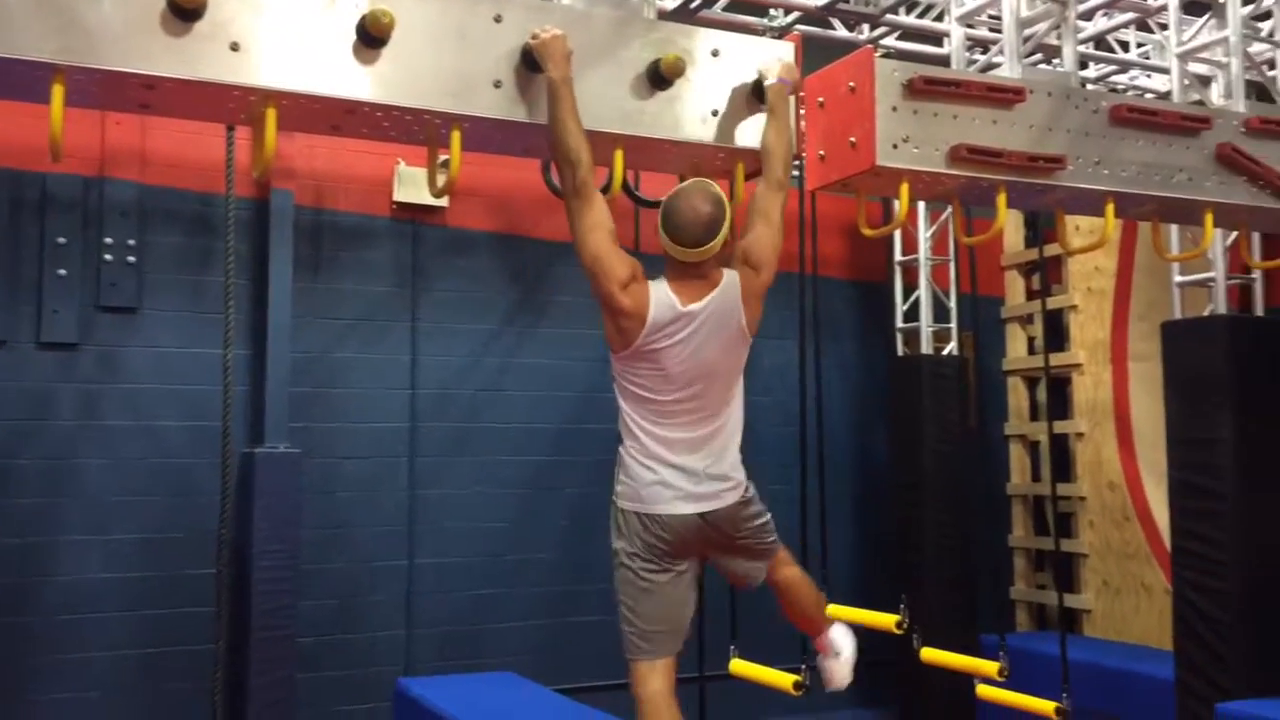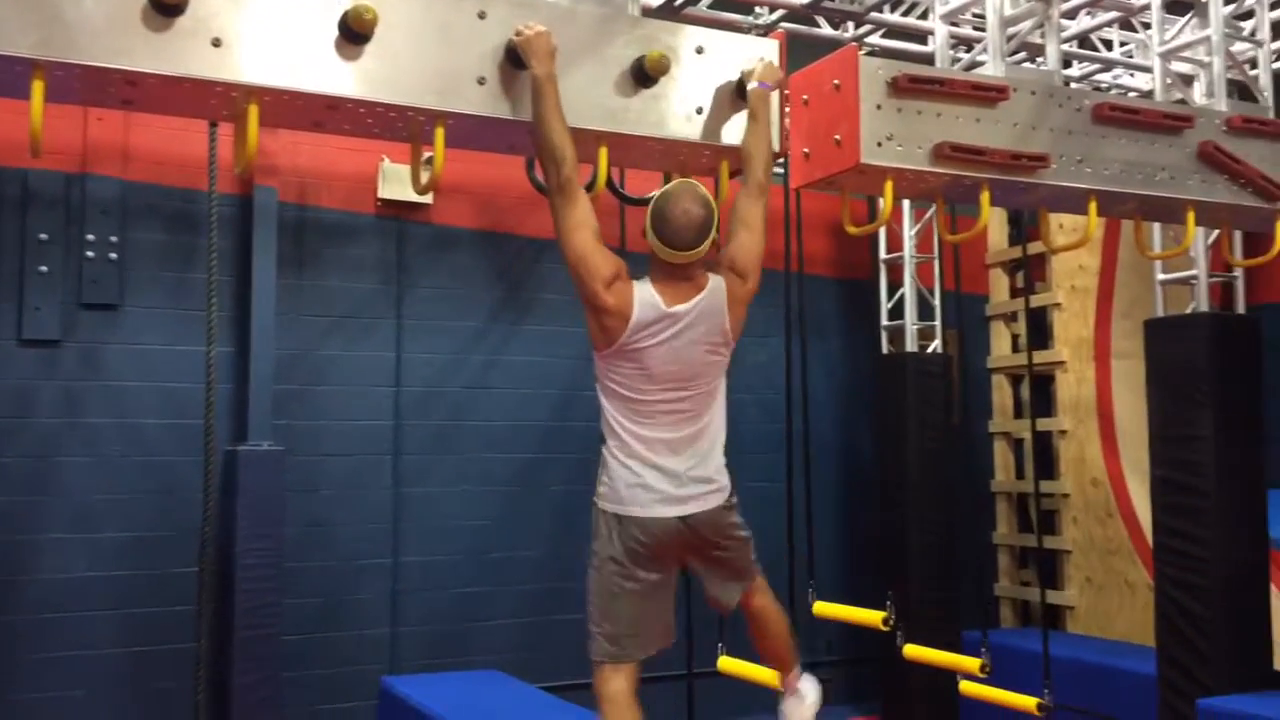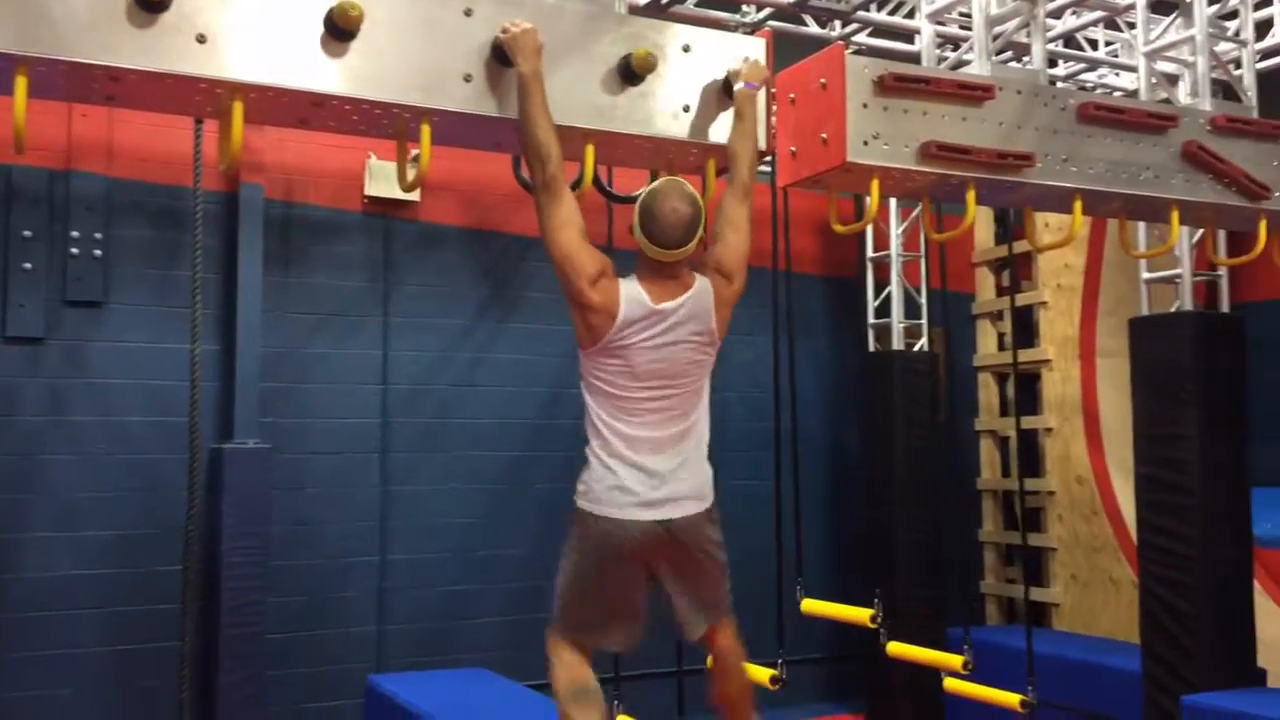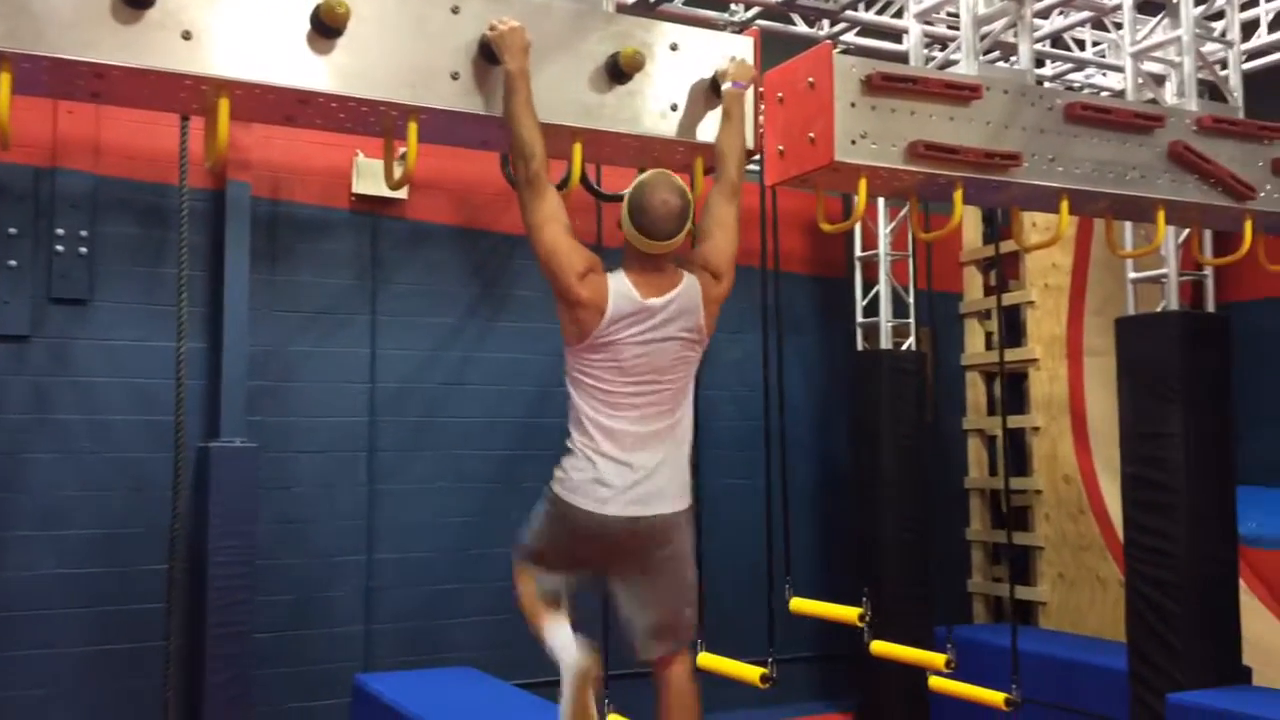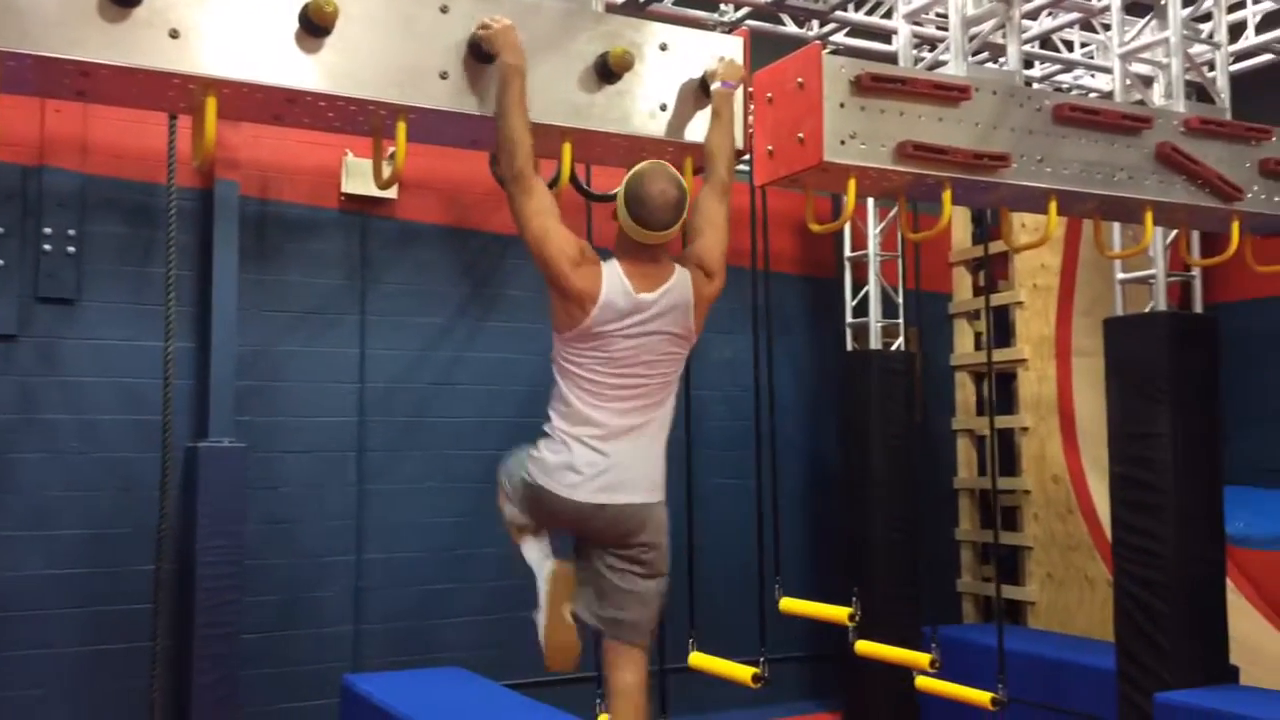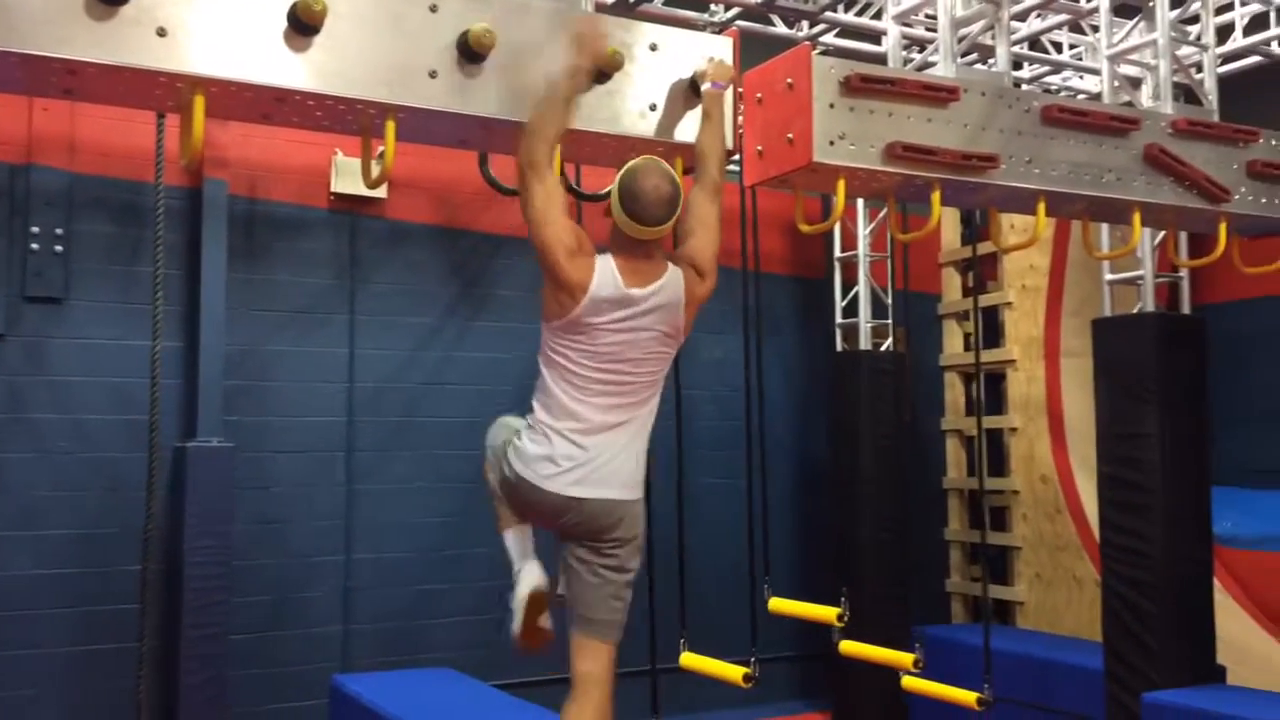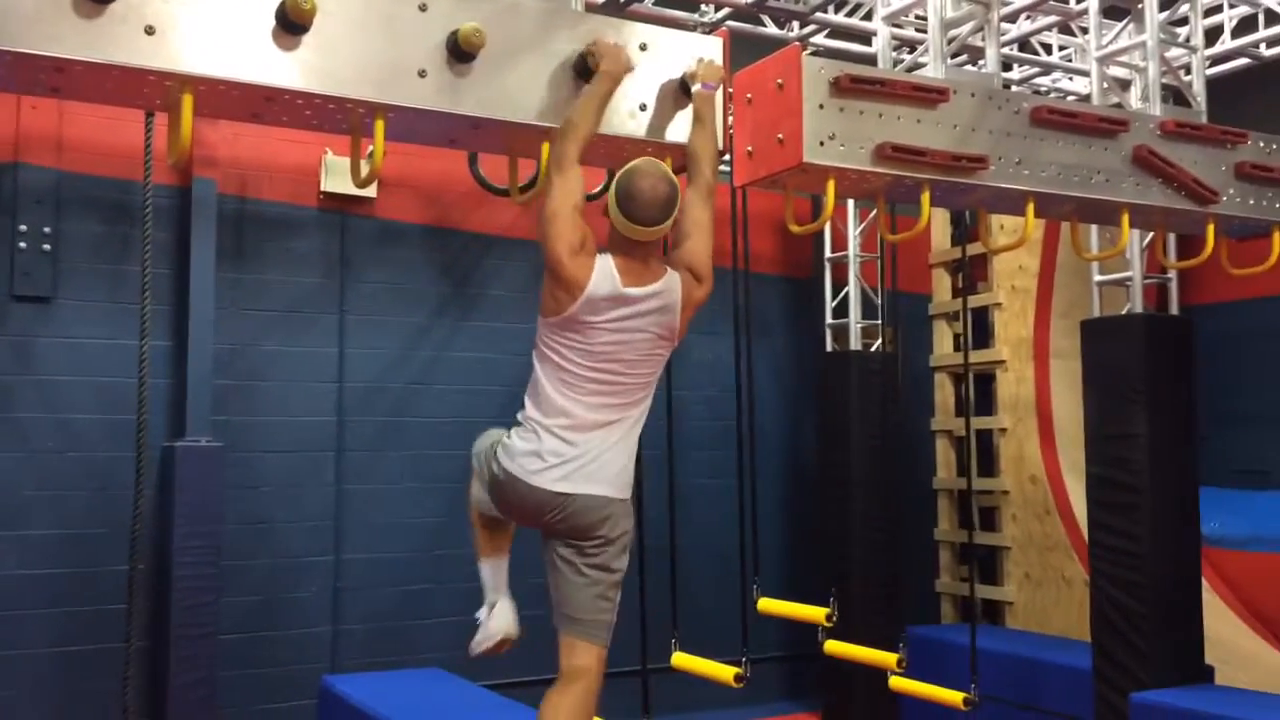
dt=0.1s
person 1, frame 1
left shoulder: (630, 302)
right shoulder: (746, 292)
left elbow: (579, 184)
right elbow: (774, 185)
left wrist: (558, 76)
right wrist: (778, 96)
left hip: (649, 512)
right hip: (728, 501)
right knee: (777, 565)
right ankle: (829, 644)
person 1, frame 2
left shoulder: (613, 302)
right shoulder: (730, 296)
left elbow: (563, 181)
right elbow: (754, 189)
left wrist: (542, 72)
right wrist: (760, 96)
left hip: (630, 514)
right hip: (708, 505)
right knee: (753, 593)
person 1, frame 3
left shoulder: (600, 299)
right shoulder: (718, 296)
left elbow: (548, 180)
right elbow: (741, 190)
left wrist: (528, 69)
right wrist: (746, 98)
left hip: (608, 514)
right hip: (689, 512)
left knee: (564, 642)
right knee: (720, 633)
person 1, frame 4
left shoulder: (587, 294)
right shoulder: (706, 294)
left elbow: (532, 177)
right elbow: (728, 189)
left wrist: (515, 66)
right wrist: (734, 96)
left hip: (585, 507)
right hip: (665, 511)
left knee: (530, 567)
right knee: (674, 660)
left ankle: (566, 646)
person 1, frame 5
left shoulder: (580, 280)
right shoulder: (699, 288)
left elbow: (517, 170)
right elbow: (719, 186)
left wrist: (512, 66)
right wrist: (723, 96)
left hip: (559, 490)
right hip: (636, 505)
left knee: (514, 481)
left ankle: (547, 566)
person 1, frame 6
left shoulder: (574, 272)
right shoulder: (690, 287)
left elbow: (536, 158)
right elbow: (709, 185)
left wrist: (579, 67)
right wrist: (714, 95)
left hip: (539, 481)
right hip: (614, 500)
left knee: (502, 439)
left ankle: (526, 566)
person 1, frame 7
left shoulder: (575, 270)
right shoulder: (687, 289)
left elbow: (566, 156)
right elbow: (701, 185)
left wrist: (608, 74)
right wrist: (704, 95)
left hip: (527, 479)
right hip: (602, 499)
left knee: (490, 456)
left ankle: (496, 605)
